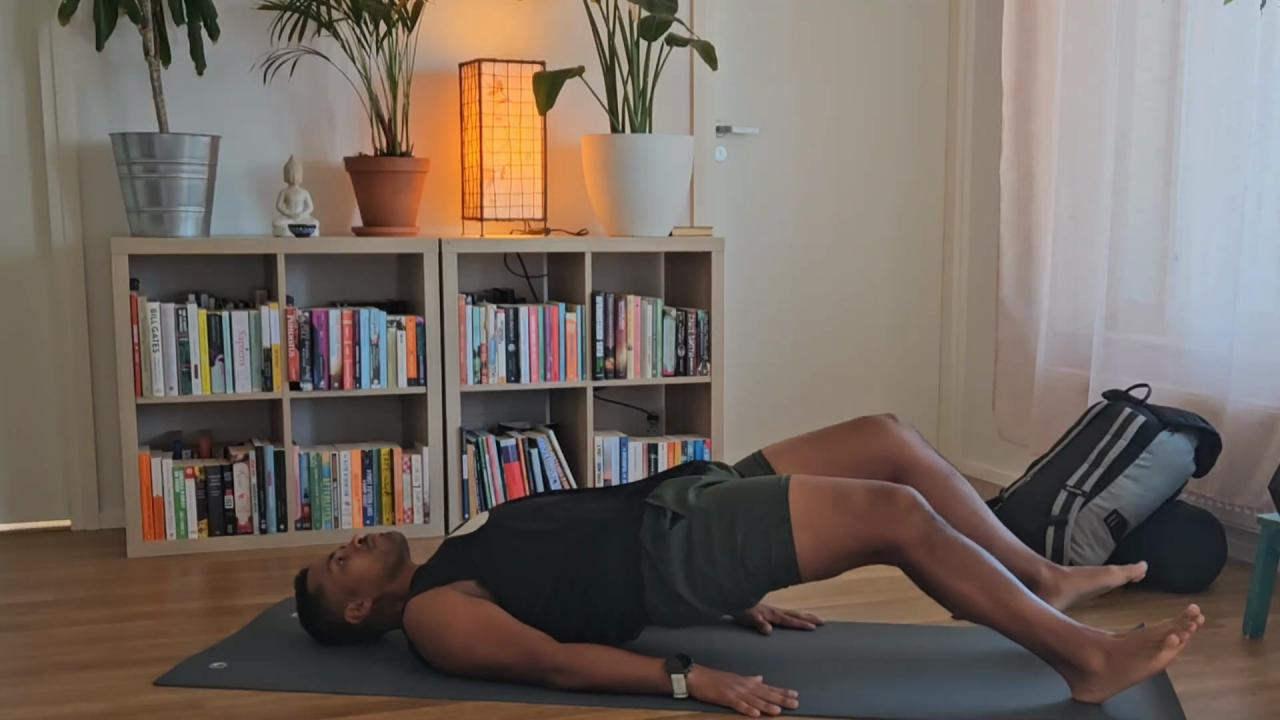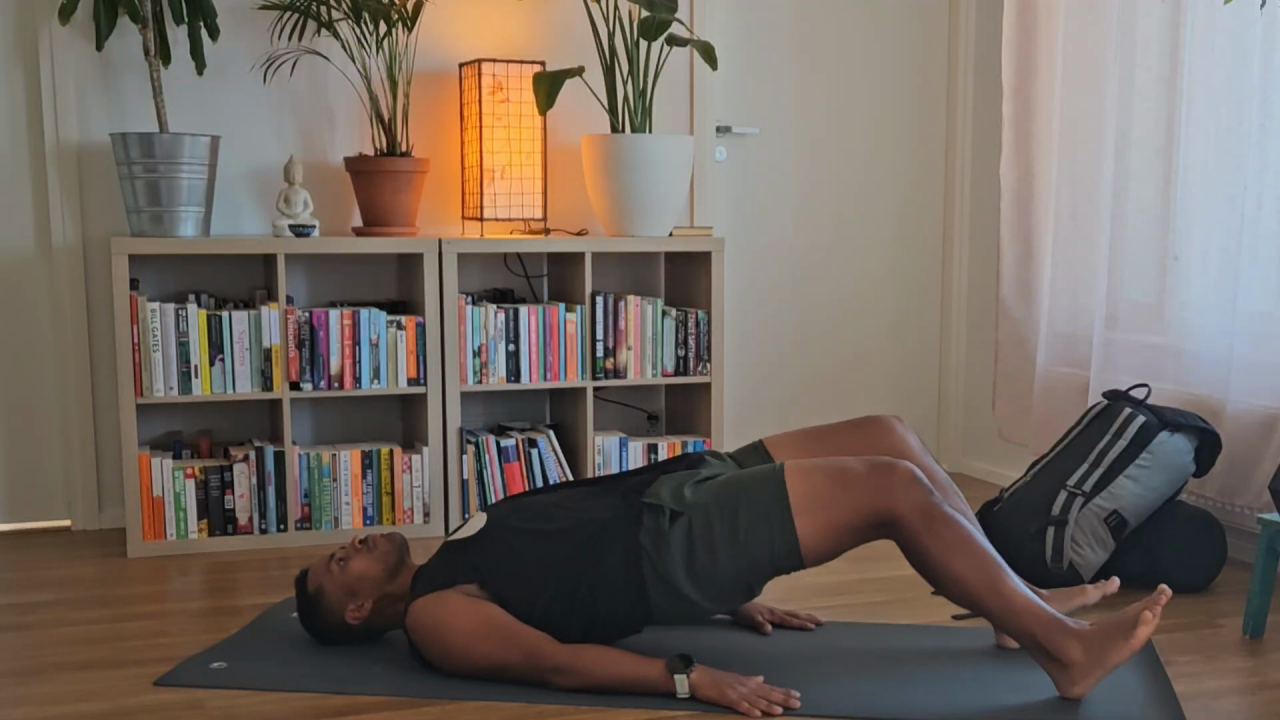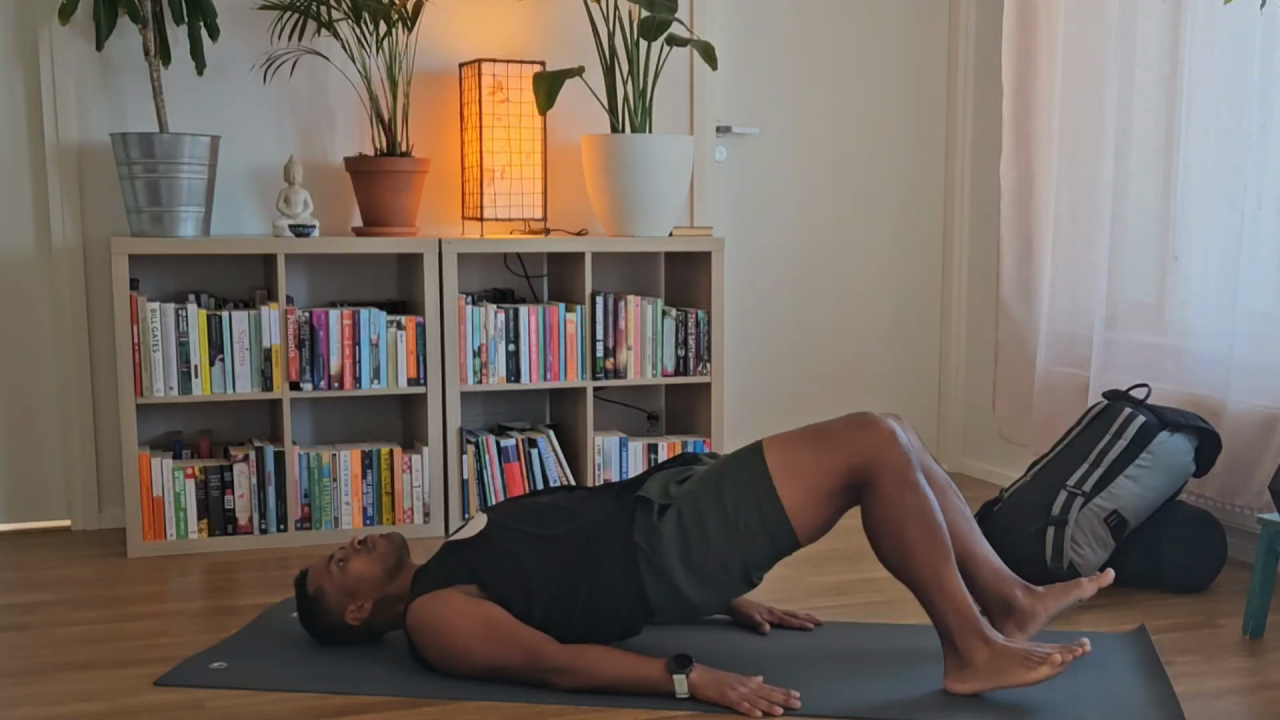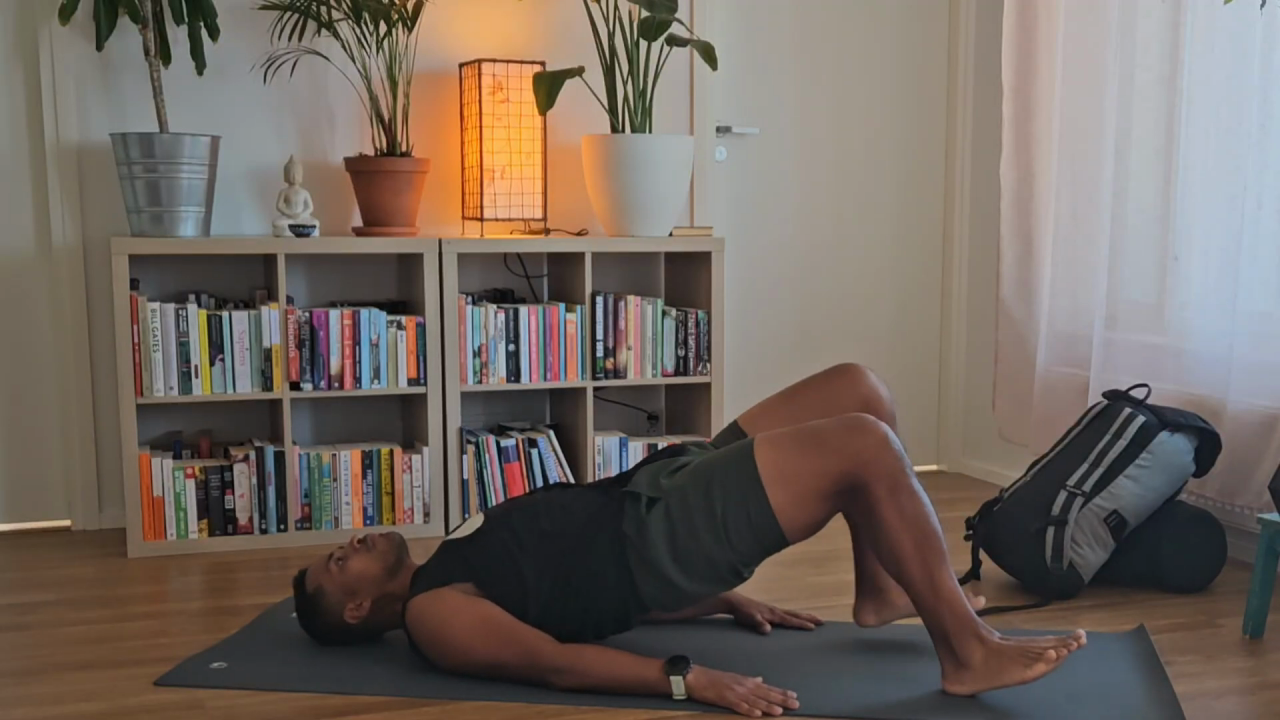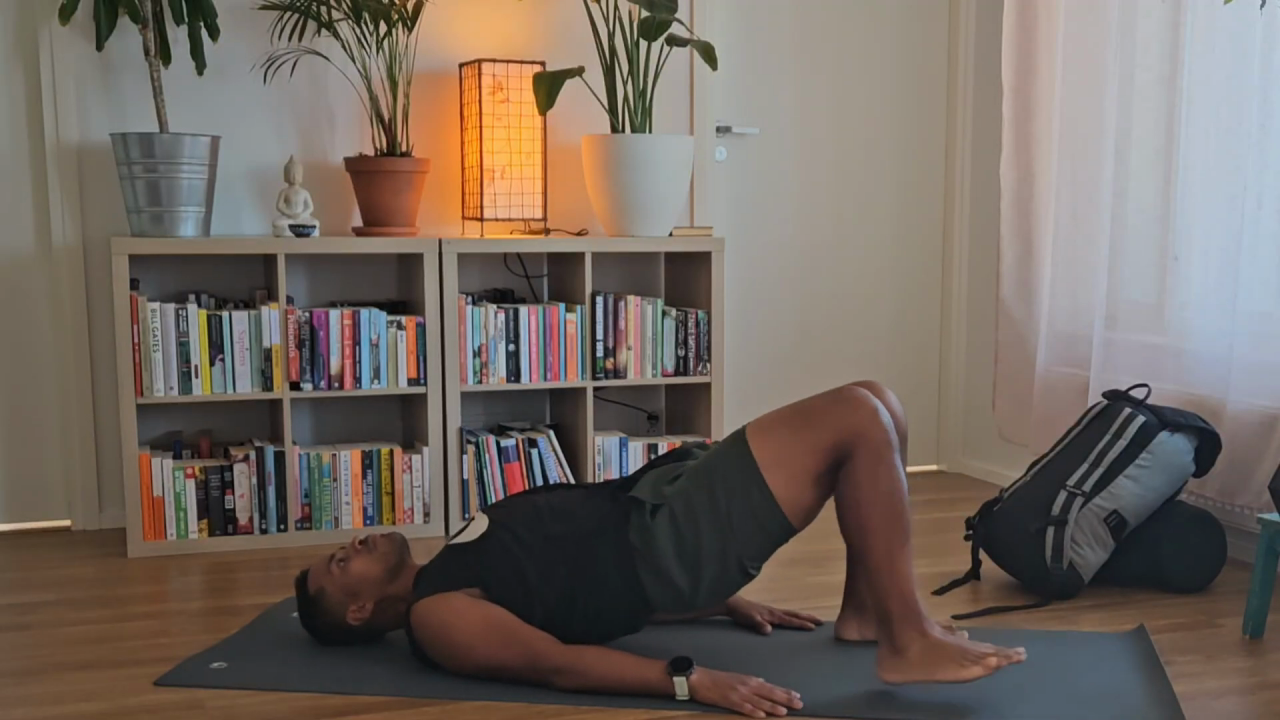
dt=0.4s
person 1, frame 1
left shoulder: (456, 565)
right shoulder: (433, 617)
left wrist: (740, 598)
left hip: (676, 505)
right hip: (673, 547)
left knee: (888, 438)
right knee: (897, 516)
left ankle: (1042, 579)
person 1, frame 2
left shoulder: (457, 566)
right shoulder: (434, 619)
left wrist: (729, 597)
left hip: (672, 504)
right hip: (673, 543)
left knee: (888, 437)
right knee: (897, 486)
left ankle: (1022, 604)
right ankle: (1063, 648)
person 1, frame 3
left shoulder: (454, 571)
right shoulder: (433, 619)
left wrist: (728, 599)
left hip: (663, 510)
right hip: (670, 541)
left knee: (887, 440)
right knee: (876, 442)
left ankle: (1011, 601)
right ankle: (974, 652)
person 1, frame 4
left shoulder: (454, 571)
right shoulder: (432, 617)
left wrist: (725, 597)
left hip: (656, 499)
right hip: (658, 536)
left knee: (857, 388)
right knee: (867, 447)
left ankle: (879, 590)
right ankle: (968, 651)
person 1, frame 5
left shoulder: (457, 569)
right shoulder: (438, 620)
left wrist: (723, 597)
left hip: (653, 504)
right hip: (668, 539)
left knee: (868, 404)
right knee: (858, 415)
left ankle: (867, 610)
right ankle: (907, 643)
